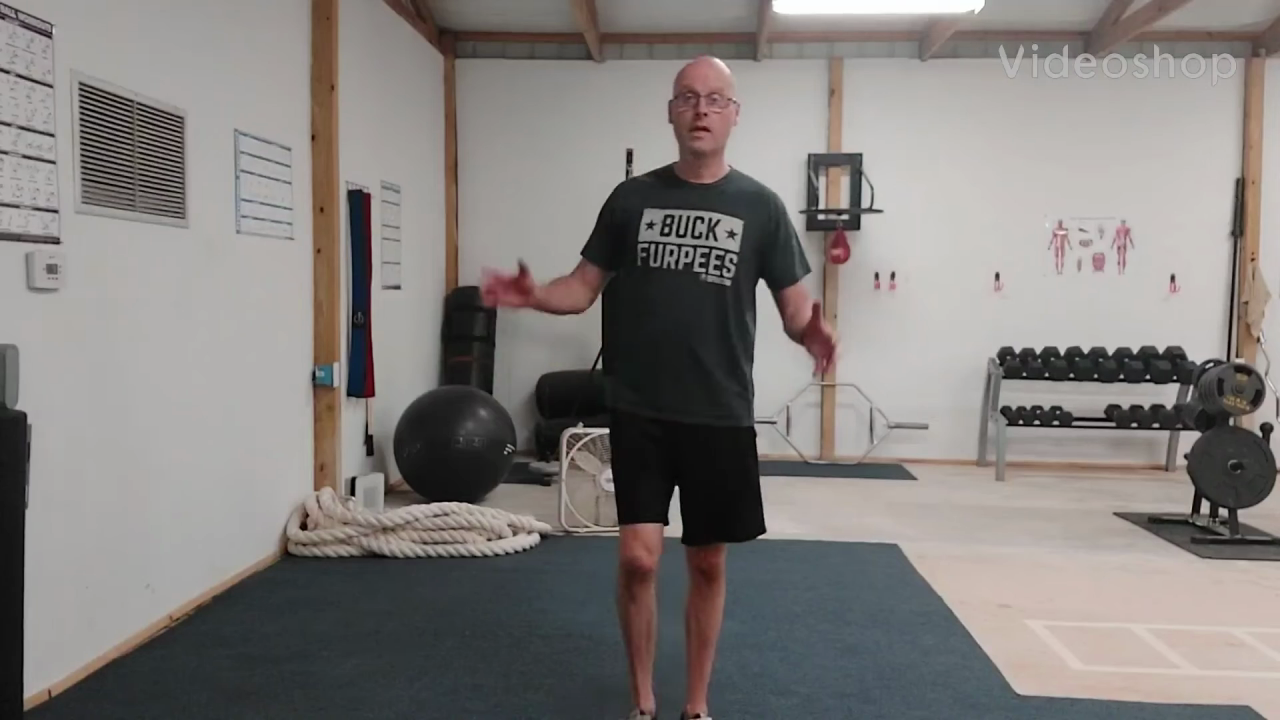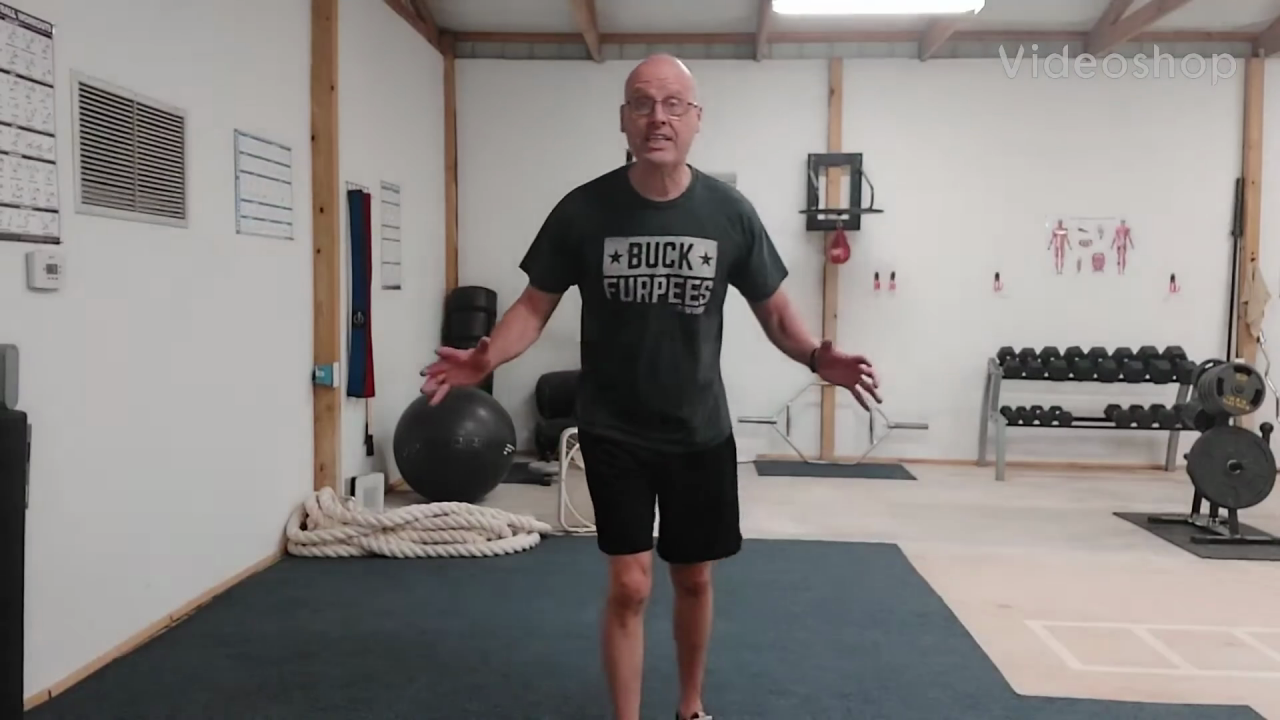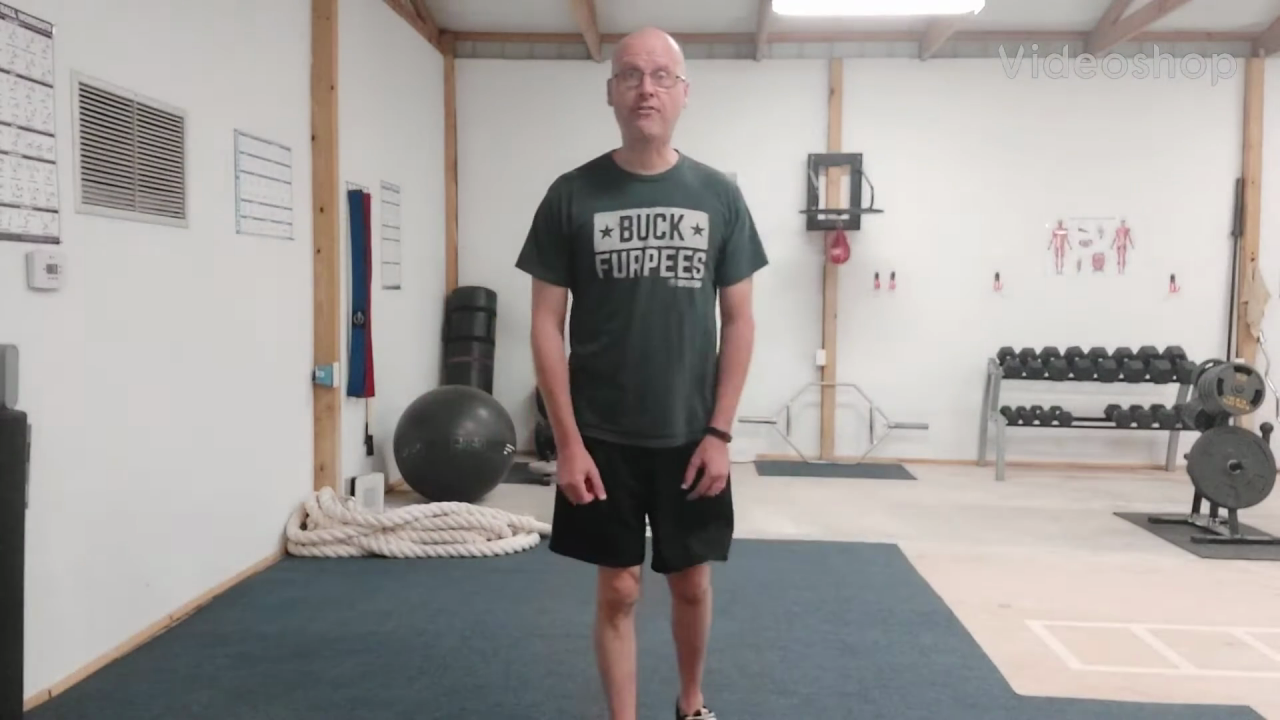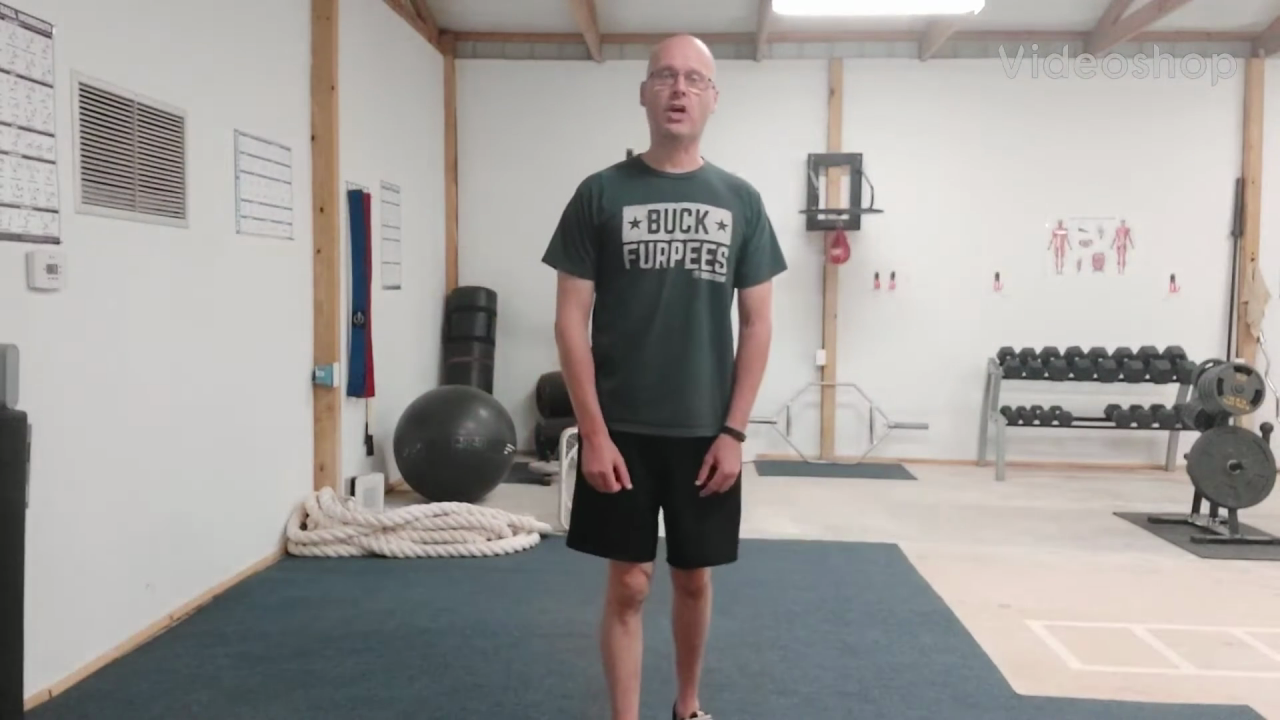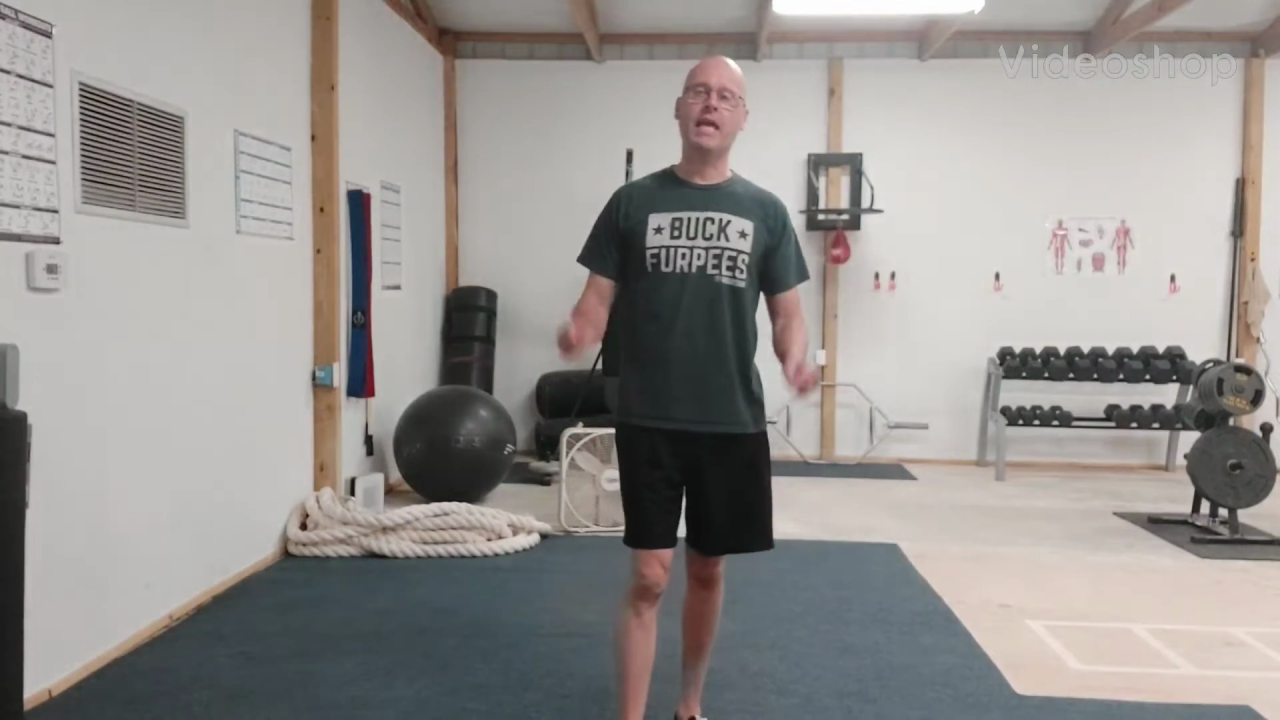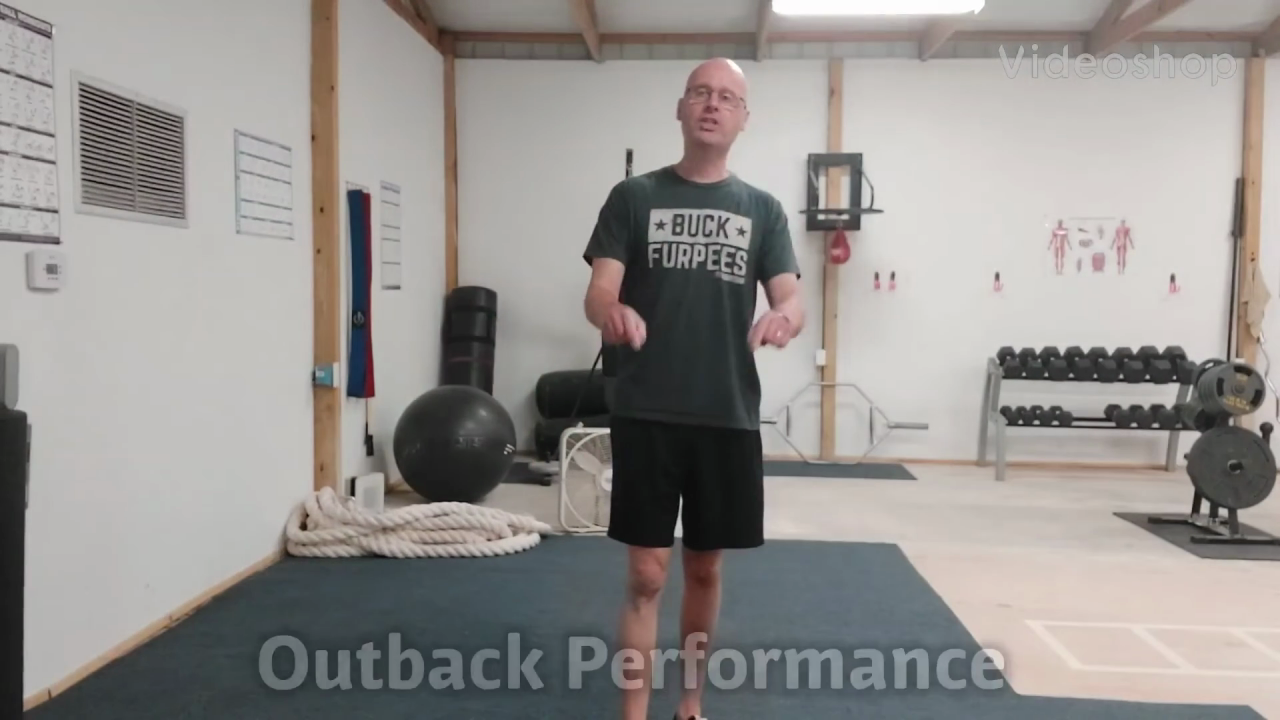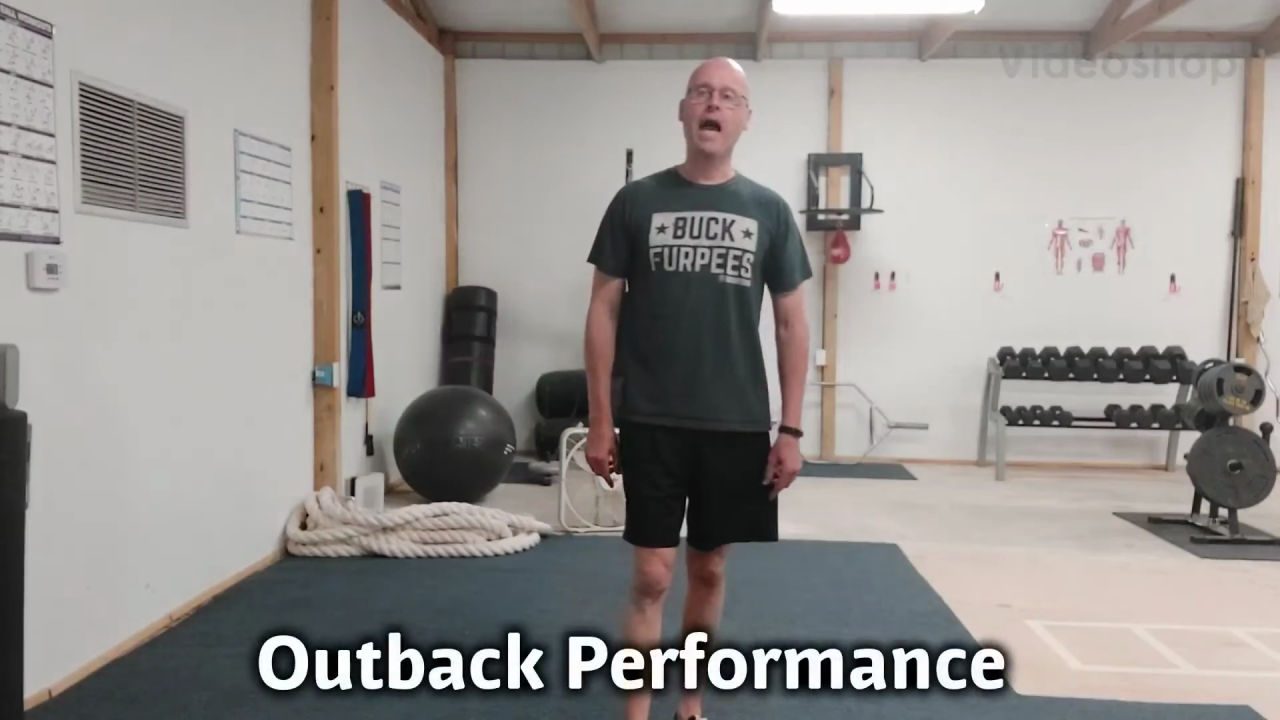
dt=0.7s
person 1, frame 1
left shoulder: (760, 206)
right shoulder: (632, 197)
left elbow: (793, 306)
right elbow: (585, 285)
left wrist: (811, 332)
right wrist: (533, 295)
left hip: (721, 418)
right hip: (638, 412)
left knee: (708, 565)
right knee: (638, 558)
person 1, frame 2
left shoulder: (730, 212)
right shoulder: (583, 211)
left elbow: (774, 310)
right elbow: (535, 304)
left wrist: (818, 357)
right wrist: (486, 357)
left hip: (700, 433)
right hip: (614, 433)
left knee: (694, 578)
right knee: (630, 585)
person 1, frame 3
left shoulder: (718, 195)
right shoulder: (571, 196)
left elbow: (738, 321)
right elbow: (547, 325)
left wrist: (719, 433)
right wrist: (569, 442)
left hip: (689, 435)
right hip: (602, 436)
left knee: (692, 583)
right knee: (618, 590)
person 1, frame 4
left shoulder: (740, 200)
right shoulder: (601, 194)
left elbow: (756, 323)
right elbow: (572, 320)
left wrist: (733, 431)
right wrist: (594, 431)
left hip: (705, 430)
right hip: (622, 430)
left knee: (694, 578)
right knee: (629, 584)
person 1, frame 5
left shoulder: (765, 210)
right shoulder: (633, 202)
left elbow: (787, 315)
right elbow: (599, 299)
left wrist: (795, 360)
right wrist: (581, 328)
left hip: (733, 425)
right hip: (649, 423)
left knee: (708, 571)
right knee: (648, 578)
person 1, frame 6
left shoulder: (762, 210)
right shoulder: (634, 196)
left elbow: (791, 303)
right elbow: (597, 291)
left wrist: (779, 320)
right wrist: (616, 314)
left hip: (727, 420)
right hip: (646, 416)
left knee: (705, 568)
right knee: (645, 574)
person 1, frame 7
left shoulder: (769, 210)
right shoulder: (636, 201)
left elbow: (791, 323)
right elbow: (603, 313)
left wrist: (790, 429)
right wrist: (600, 419)
left hip: (736, 425)
right hip: (651, 422)
left knee: (708, 569)
right knee: (651, 575)
